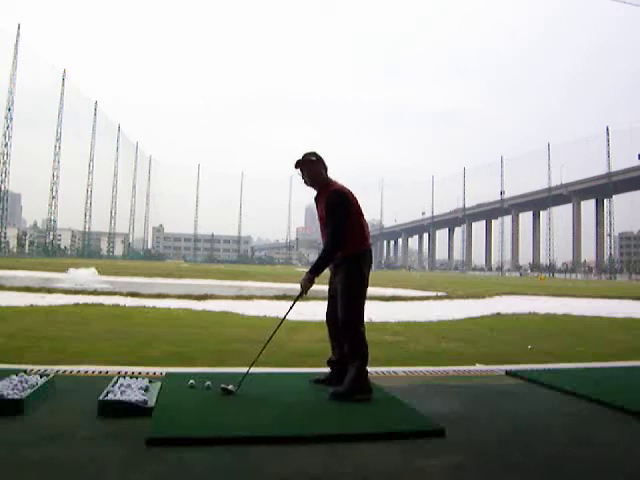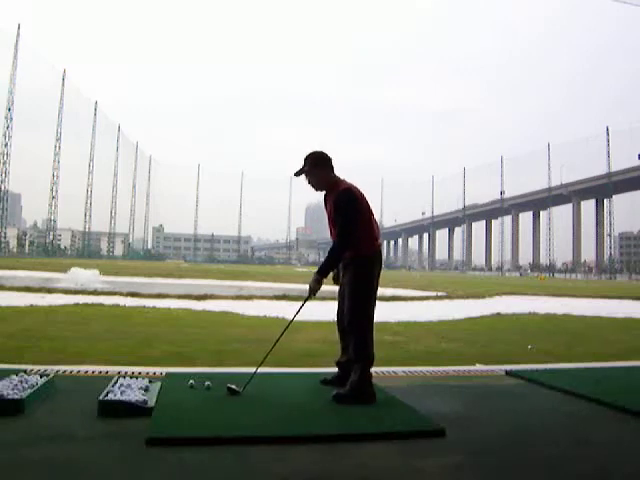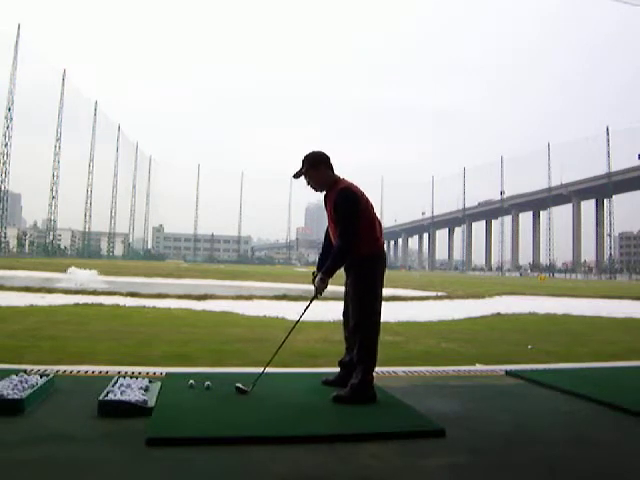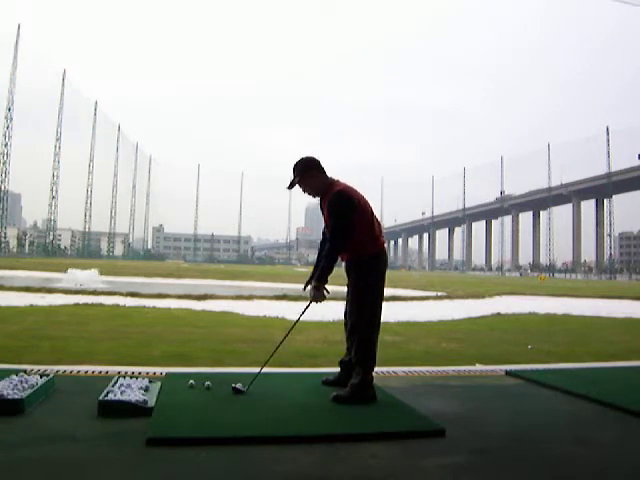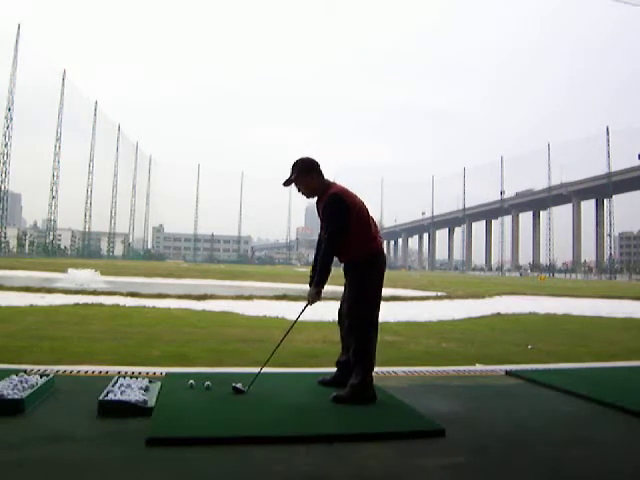
dt=1s
person 1, frame 1
left shoulder: (336, 195)
right shoulder: (322, 196)
left elbow: (335, 241)
left wrist: (313, 272)
right wrist: (318, 270)
left hip: (354, 260)
right hip: (342, 261)
left knee: (349, 319)
right knee: (334, 317)
left ankle: (358, 381)
right ankle: (339, 371)
person 1, frame 2
left shoulder: (345, 195)
right shoulder: (332, 195)
left elbow: (343, 240)
left wrist: (321, 273)
right wrist: (335, 268)
left hip: (364, 260)
right hip: (352, 260)
left knee: (357, 319)
right knee: (345, 318)
left ankle: (361, 384)
right ankle: (347, 371)
person 1, frame 3
left shoulder: (345, 195)
right shoulder: (333, 195)
left elbow: (346, 241)
right elbow: (332, 236)
left wrist: (326, 274)
right wrist: (320, 269)
left hip: (368, 261)
right hip: (357, 261)
left knee: (363, 322)
right knee: (351, 319)
left ankle: (363, 385)
right ankle: (349, 371)
person 1, frame 4
left shoulder: (339, 197)
right shoulder: (330, 197)
left elbow: (336, 244)
right elbow: (328, 240)
left wrist: (320, 281)
right wrist: (315, 275)
left hip: (368, 261)
right hip: (359, 260)
left knee: (362, 321)
right knee: (353, 319)
left ankle: (363, 385)
right ankle: (349, 372)
person 1, frame 5
left shoulder: (334, 199)
right shoulder: (327, 199)
left elbow: (330, 246)
right elbow: (324, 242)
left wrist: (318, 284)
right wrist: (313, 281)
left hip: (367, 263)
right hip: (359, 262)
left knee: (359, 322)
right knee: (347, 318)
left ankle: (362, 385)
right ankle: (346, 372)
